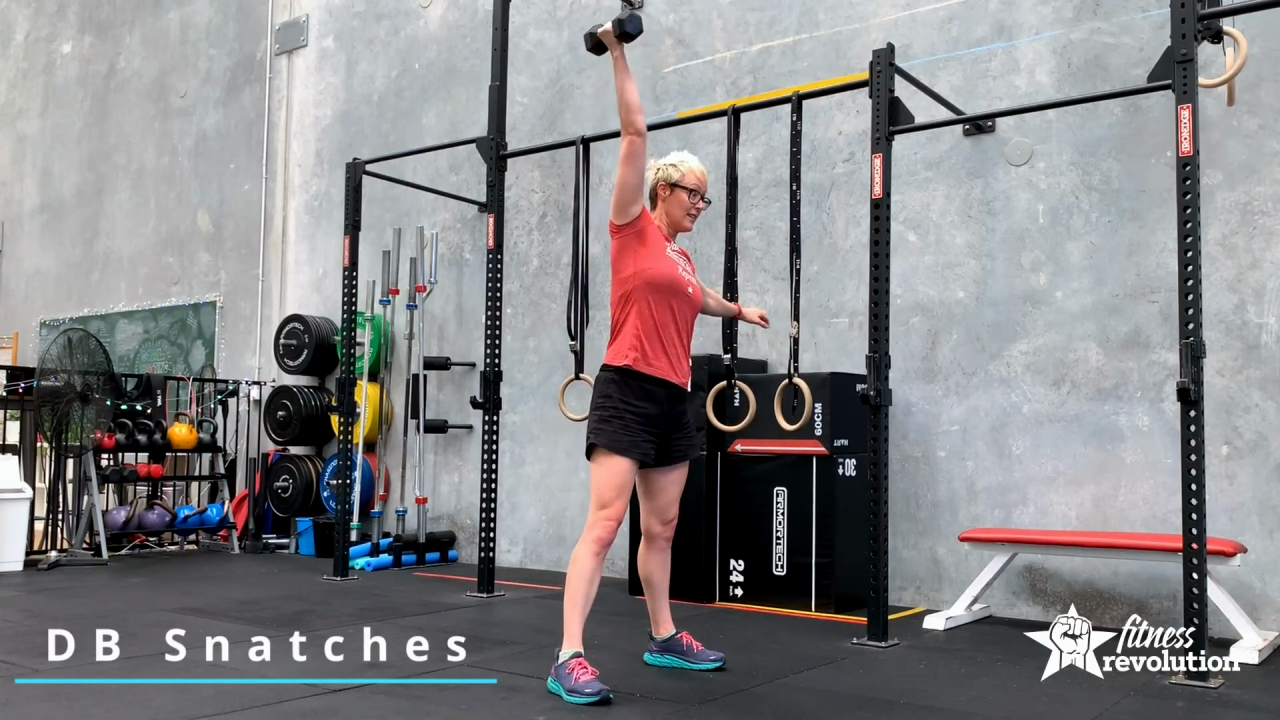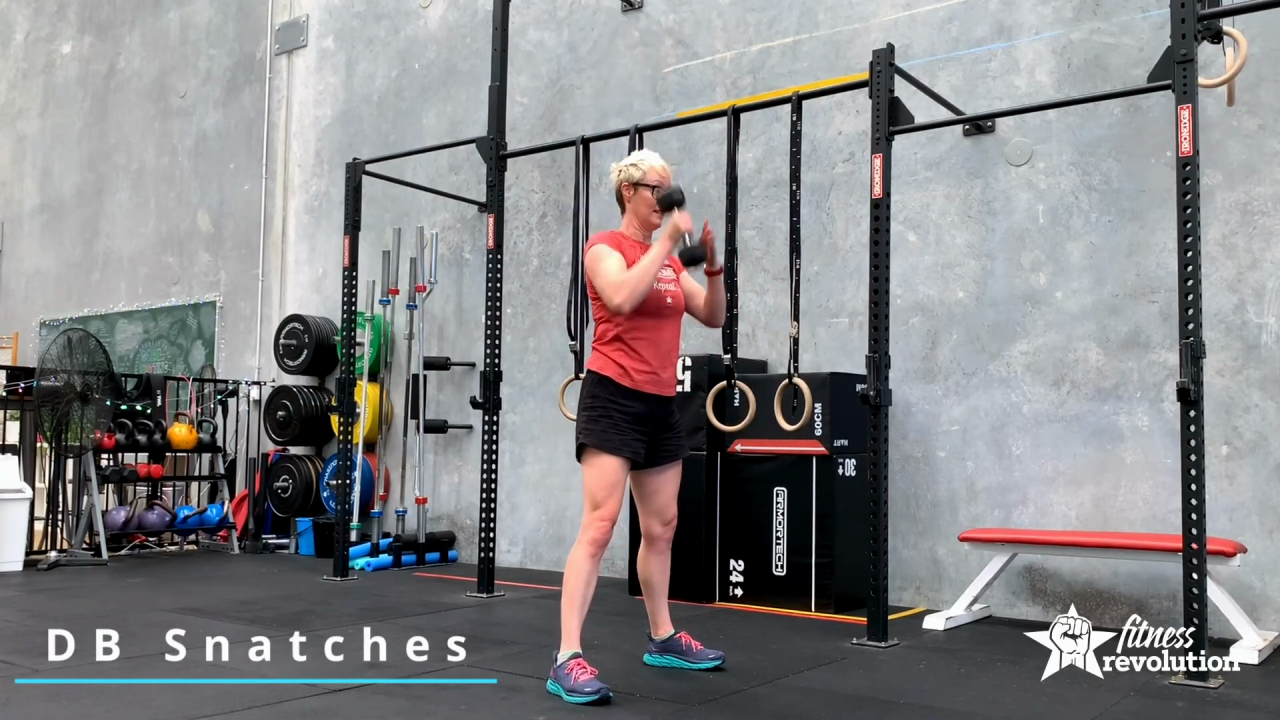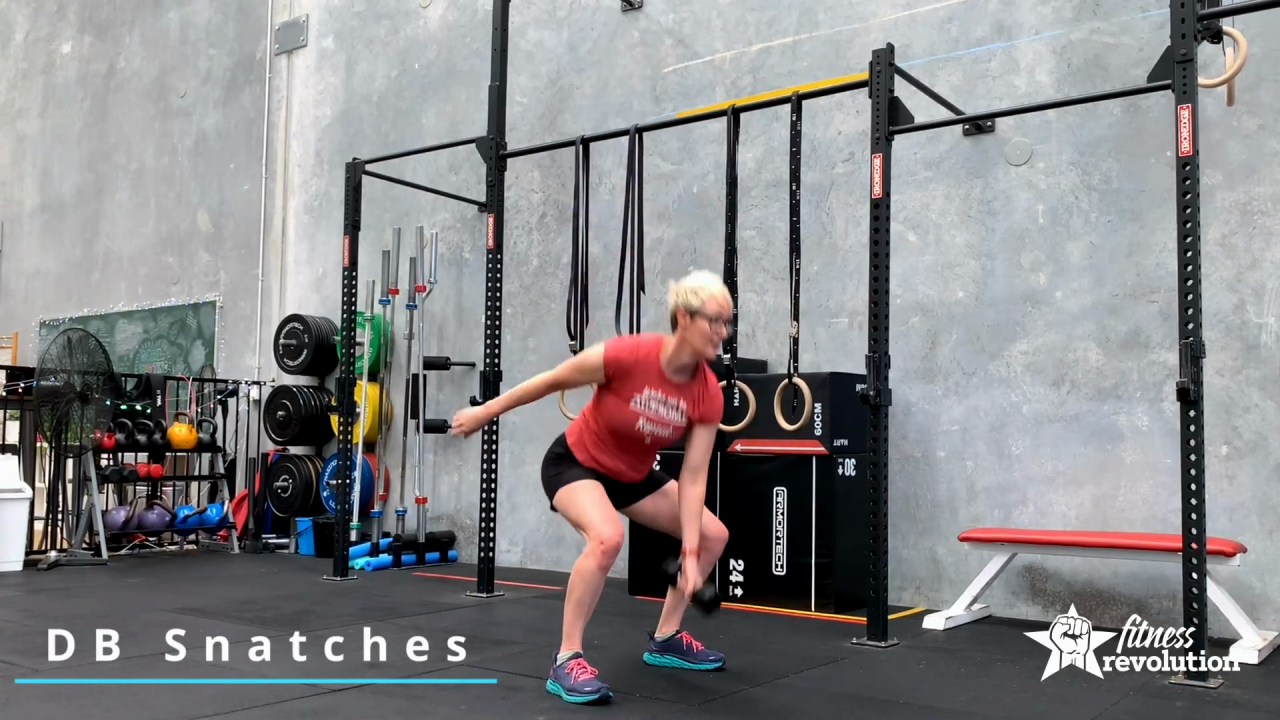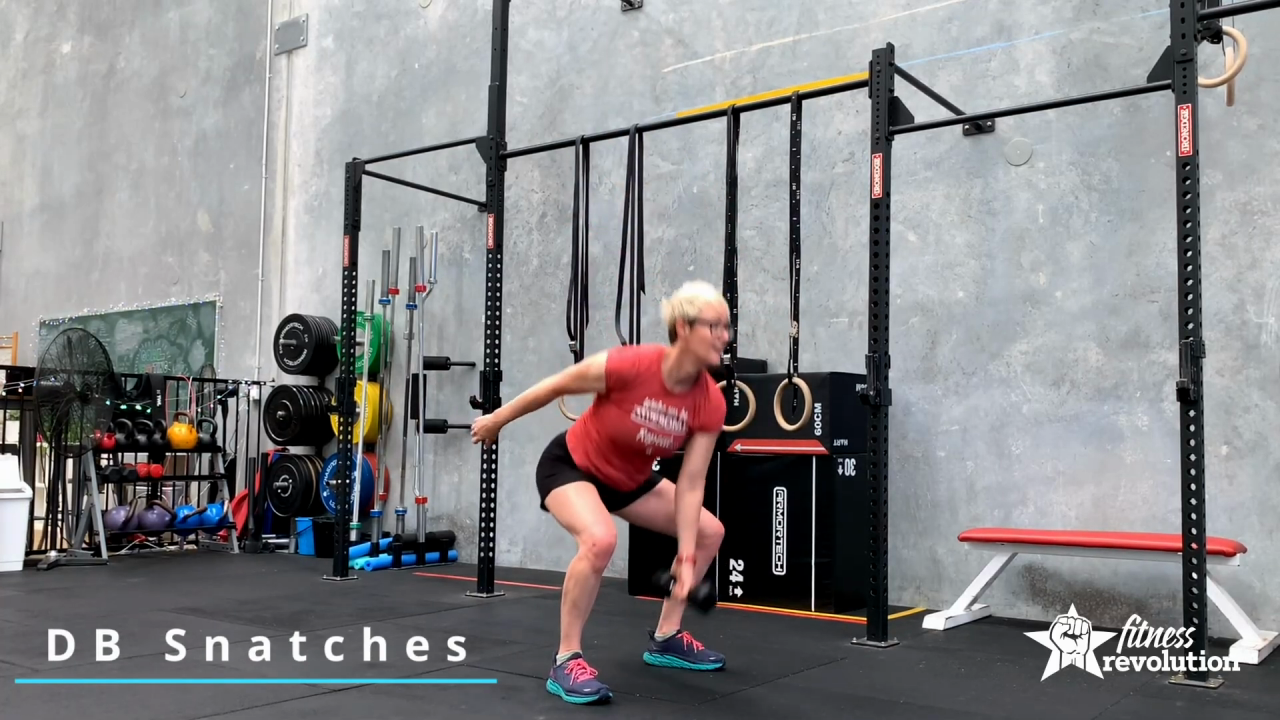
dt=0.5s
person 1, frame 1
left shoulder: (680, 258)
right shoulder: (633, 229)
right elbow: (635, 134)
left wrist: (741, 310)
right wrist: (618, 53)
left hip: (671, 399)
right hip: (626, 392)
left knee: (661, 528)
right knee: (604, 526)
left ankle: (663, 637)
right ankle: (568, 658)
person 1, frame 2
left shoulder: (669, 264)
right shoulder: (604, 247)
left elbow: (714, 317)
right elbow: (624, 300)
left wrist: (712, 265)
right wrist: (666, 240)
left hip: (660, 405)
right hip: (613, 397)
left knee: (661, 528)
right knee: (599, 526)
left ankle: (662, 637)
right ankle: (567, 658)
person 1, frame 3
left shoulder: (709, 398)
right shoulder: (627, 355)
left elbow: (692, 481)
right elbow: (551, 381)
left wrist: (690, 554)
right wrist: (486, 411)
left hip: (635, 478)
right hip: (575, 466)
left knee: (714, 537)
right knee: (608, 537)
left ankle: (665, 636)
right ankle: (567, 659)
person 1, frame 4
left shoulder: (710, 404)
right shoulder: (628, 366)
left elbow: (690, 489)
right elbow: (556, 385)
left wrist: (686, 559)
right wrist: (496, 420)
left hip: (630, 481)
right hip: (569, 468)
left knee: (710, 532)
right knee: (600, 538)
left ankle: (665, 637)
right ankle: (567, 658)
